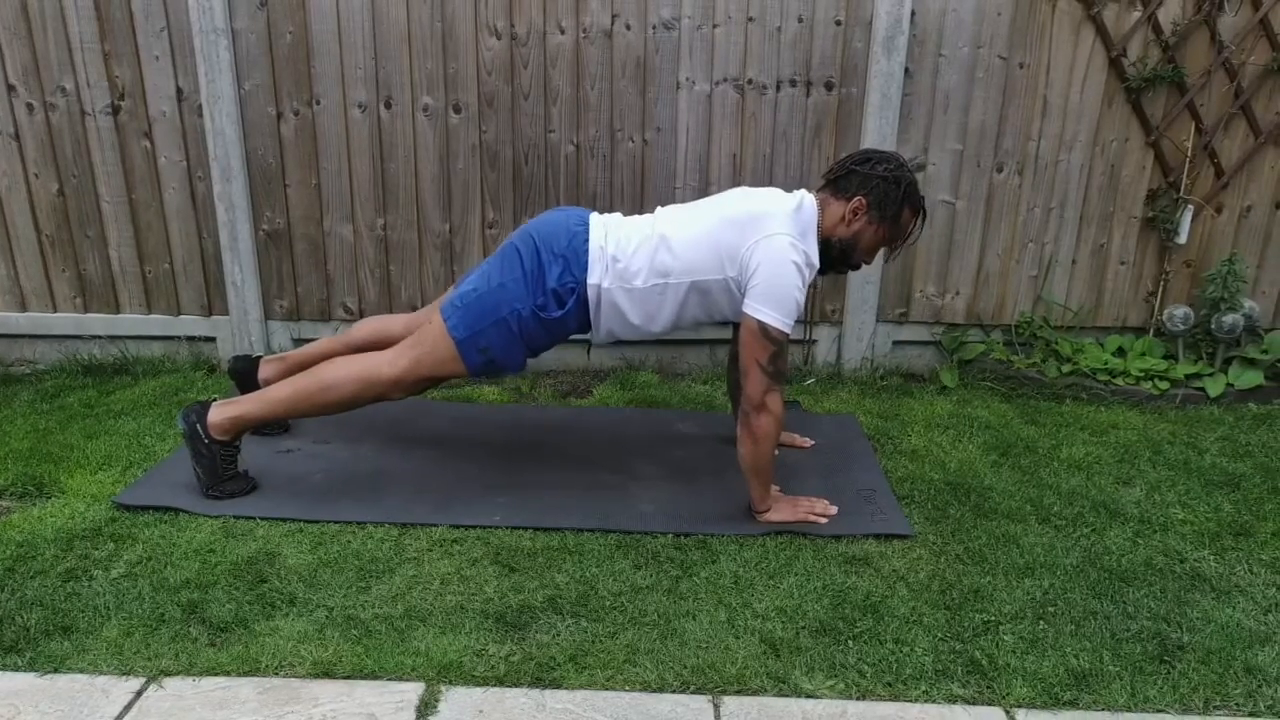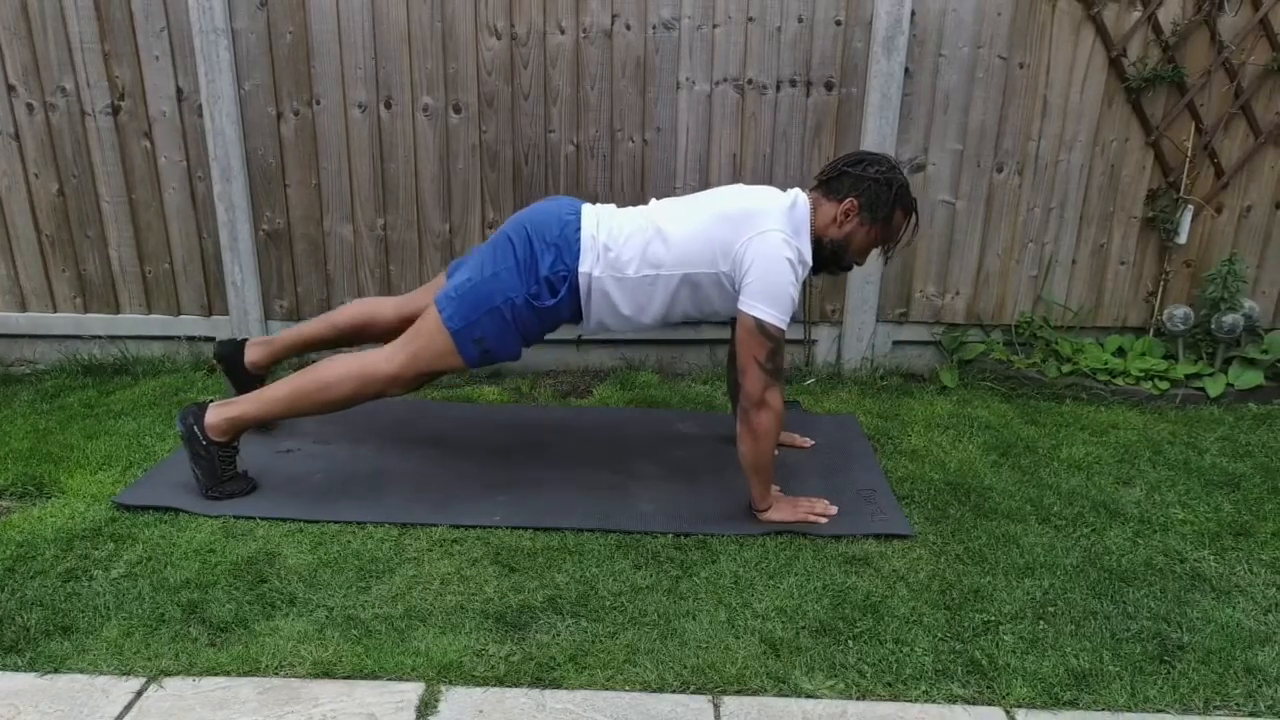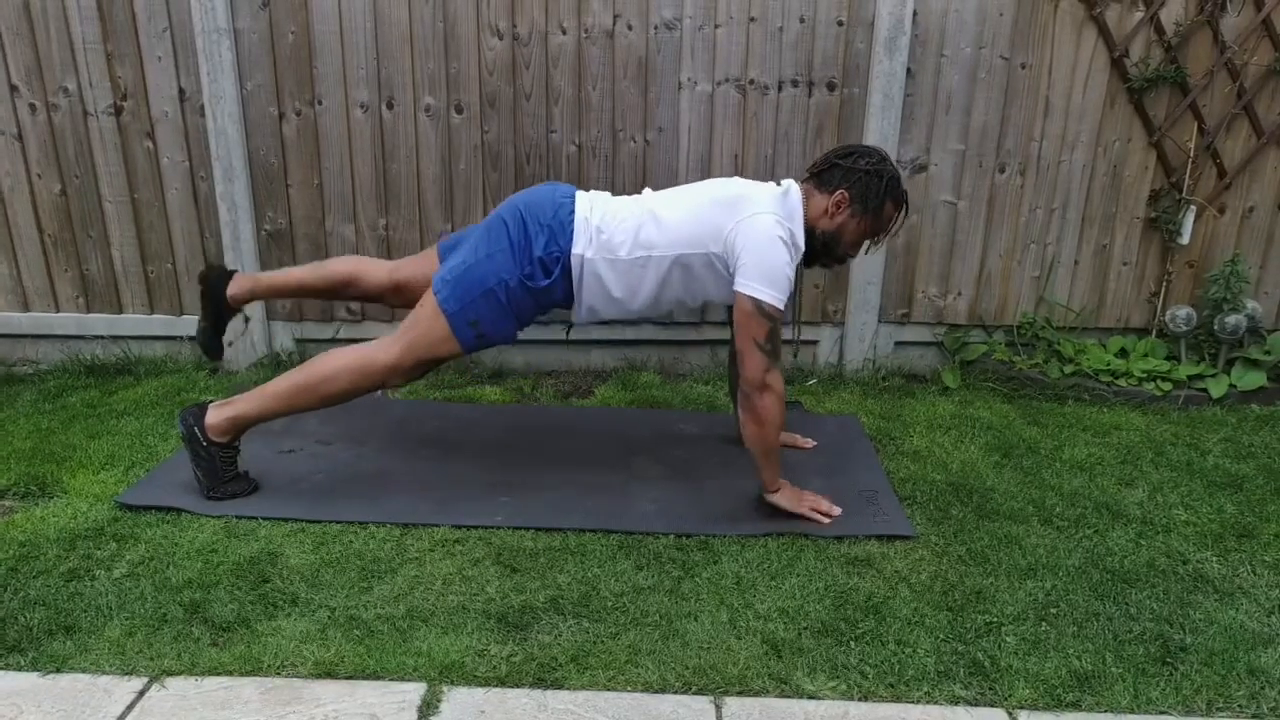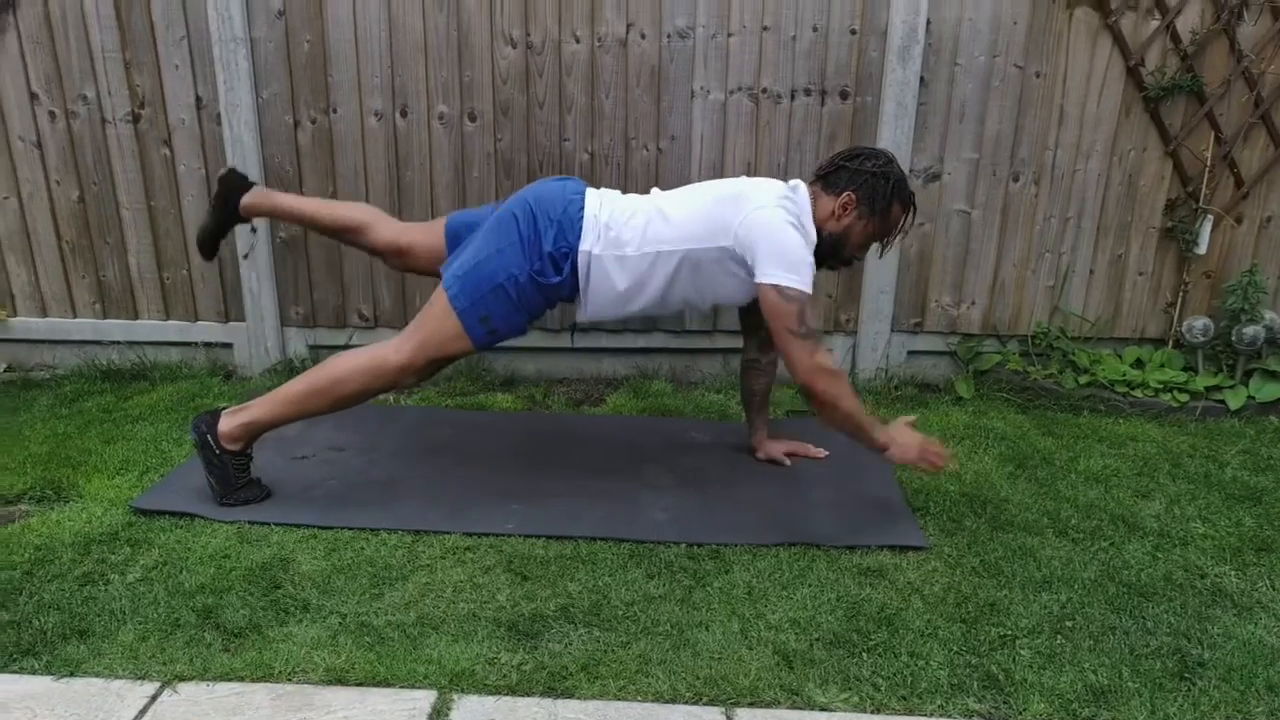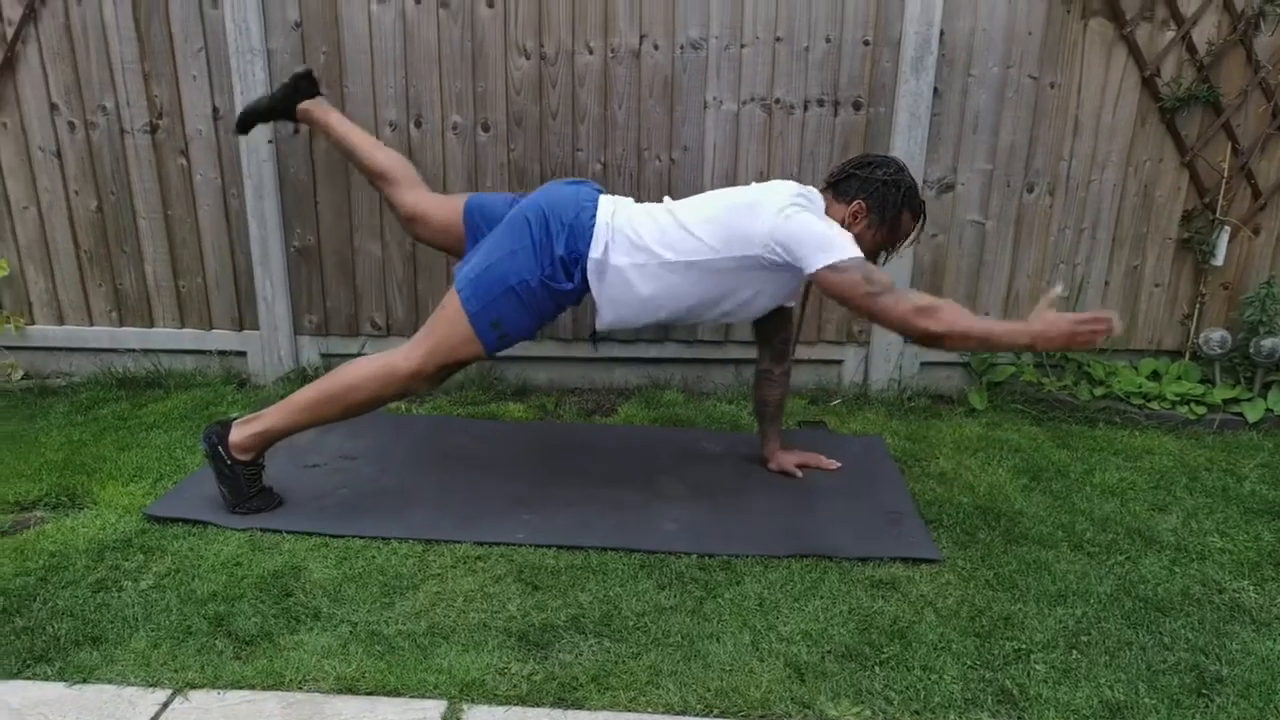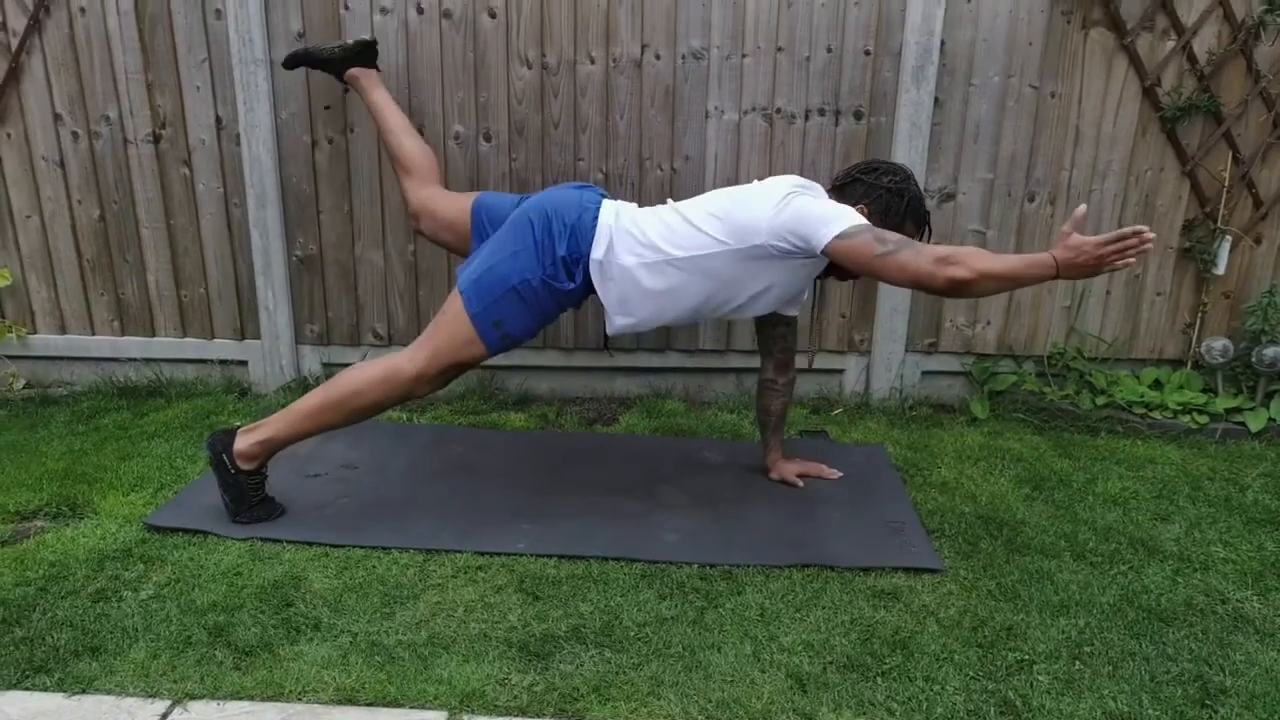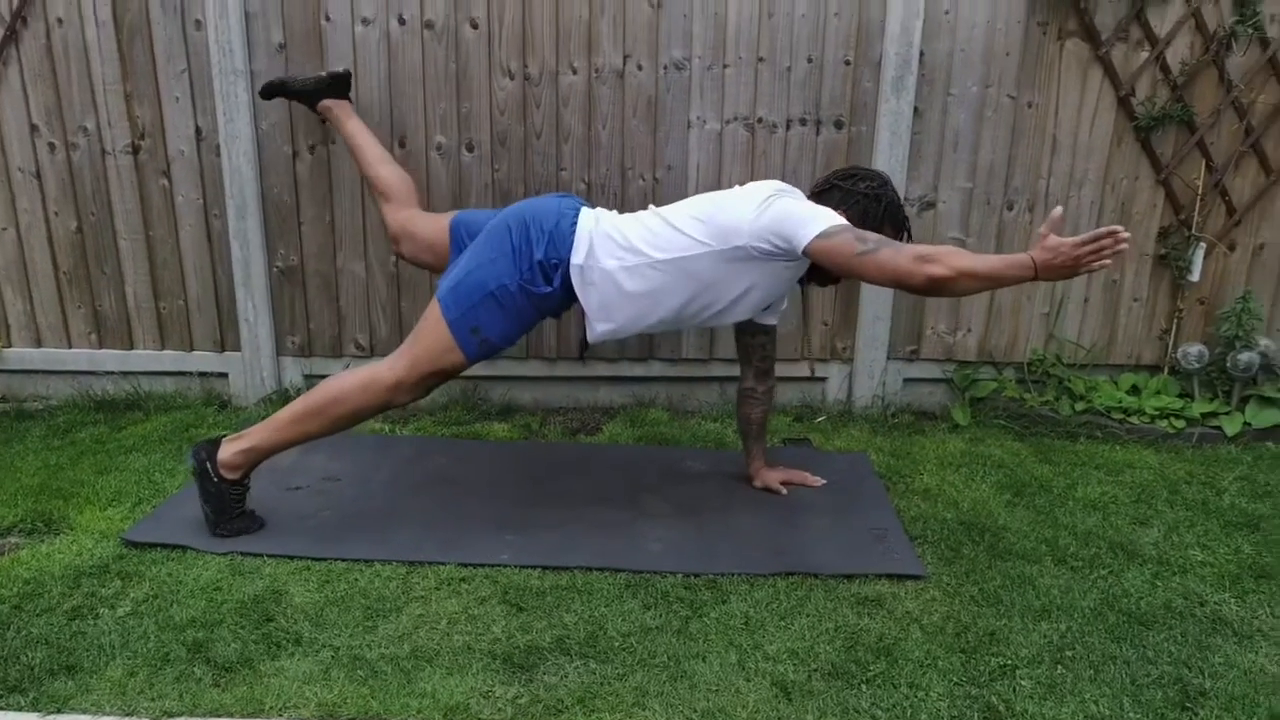
dt=0.2s
person 1, frame 1
left shoulder: (779, 213)
right shoulder: (786, 257)
left elbow: (743, 355)
right elbow: (761, 390)
left wrist: (756, 425)
right wrist: (765, 500)
left hip: (569, 244)
right hip: (561, 277)
left knee: (415, 328)
right knee: (404, 370)
left ankle: (267, 370)
right ankle: (222, 422)
person 1, frame 2
left shoulder: (772, 213)
right shoulder: (779, 252)
left elbow: (743, 363)
right elbow: (760, 387)
left wrist: (755, 425)
right wrist: (767, 499)
left hip: (561, 235)
right hip: (552, 267)
left knee: (405, 313)
right knee: (401, 365)
left ankle: (254, 355)
right ankle: (220, 422)
person 1, frame 3
left shoulder: (765, 207)
right shoulder: (771, 236)
left elbow: (746, 357)
right elbow: (759, 373)
left wrist: (757, 422)
right wrist: (775, 485)
left hip: (554, 222)
right hip: (545, 246)
left knee: (386, 280)
right knee: (399, 356)
left ankle: (236, 289)
right ankle: (219, 422)
person 1, frame 4
left shoulder: (777, 210)
right shoulder: (782, 231)
left elbow: (759, 342)
right elbow: (811, 365)
left wrist: (760, 434)
right wrist: (883, 436)
left hip: (562, 217)
right hip: (552, 239)
left knee: (390, 238)
right knee: (410, 356)
left ankle: (246, 198)
right ankle: (232, 428)
person 1, frame 5
left shoulder: (787, 235)
right shoulder: (803, 228)
left elbow: (775, 351)
right elbow: (915, 316)
left wrist: (772, 445)
right wrist: (1027, 332)
left hip: (572, 221)
right hip: (562, 243)
left knee: (414, 204)
right knee: (423, 361)
left ankle: (307, 106)
right ankle: (242, 439)
person 1, frame 6
left shoulder: (792, 256)
right shoulder: (805, 212)
left elbow: (777, 360)
right elbow: (940, 273)
left wrist: (775, 457)
right wrist: (1059, 263)
left hip: (573, 229)
right hip: (568, 244)
left knee: (426, 204)
right knee: (424, 366)
left ankle: (360, 71)
right ankle: (246, 449)
person 1, frame 7
left shoulder: (774, 269)
right shoulder: (786, 216)
left elbow: (756, 369)
right elbow: (924, 272)
left wrist: (757, 464)
right wrist: (1036, 265)
left hip: (553, 245)
right hip: (548, 250)
left knee: (407, 228)
right knee: (405, 375)
left ankle: (333, 102)
right ankle: (230, 459)
